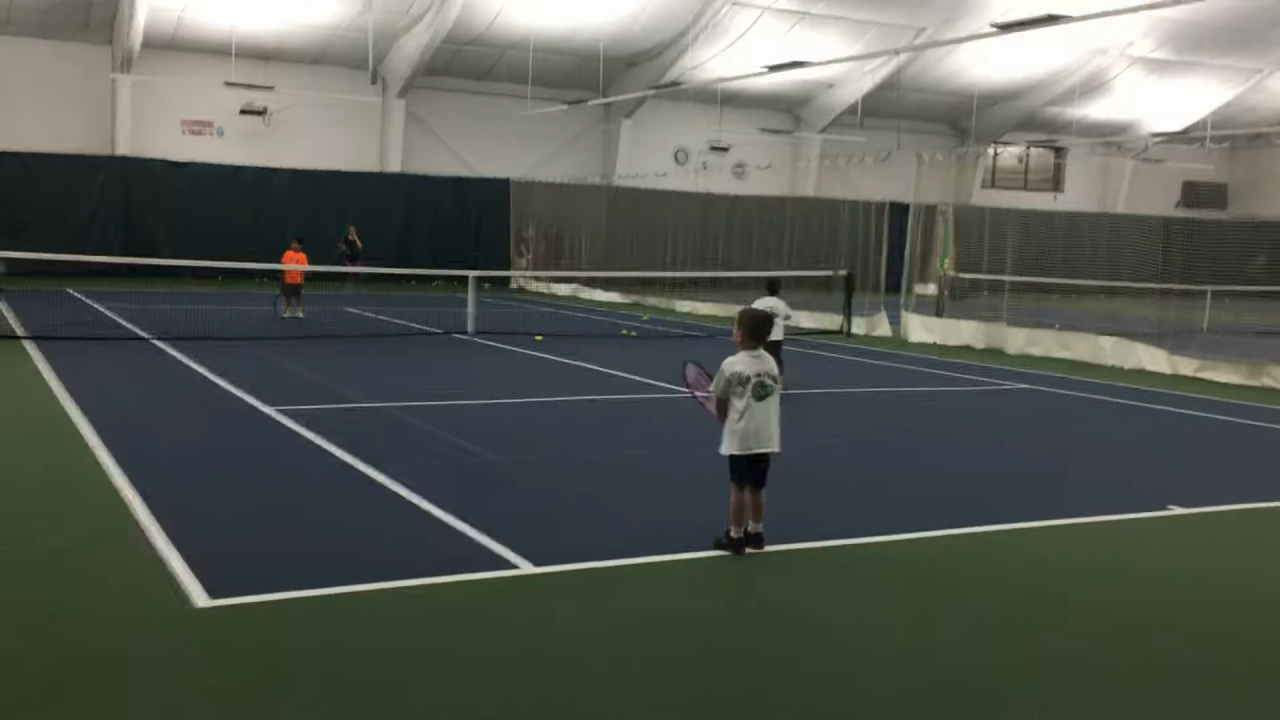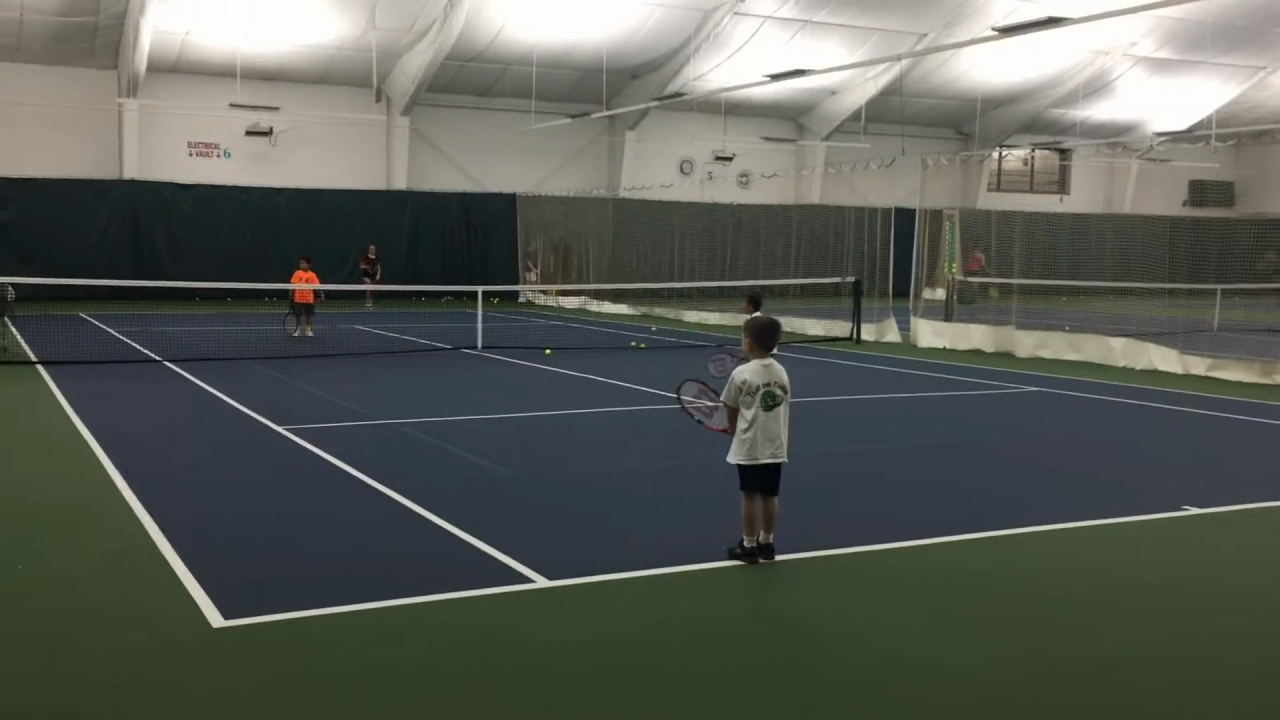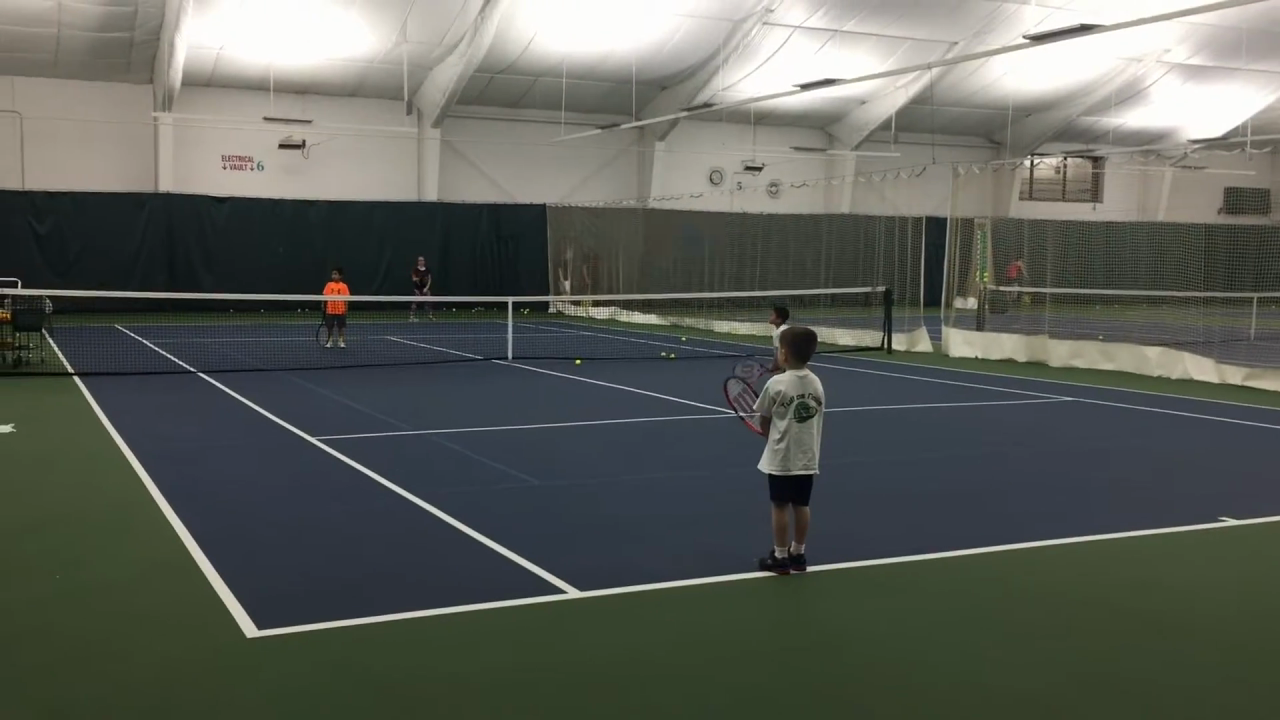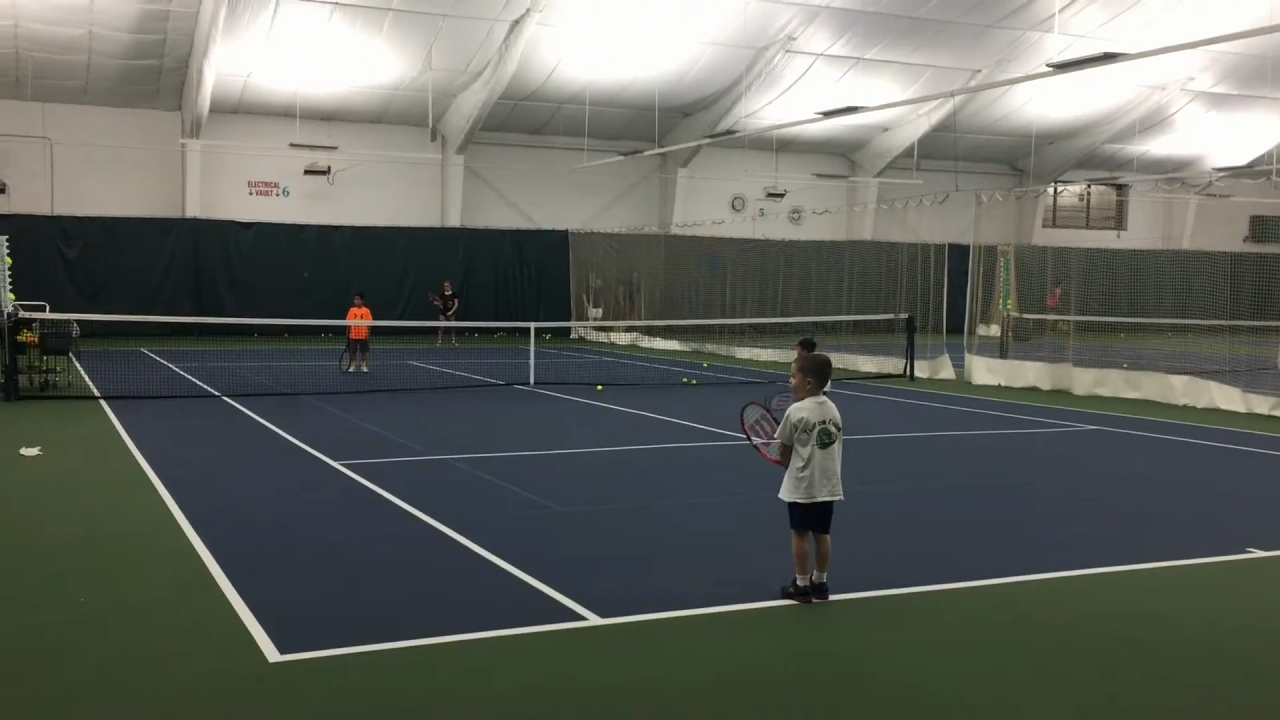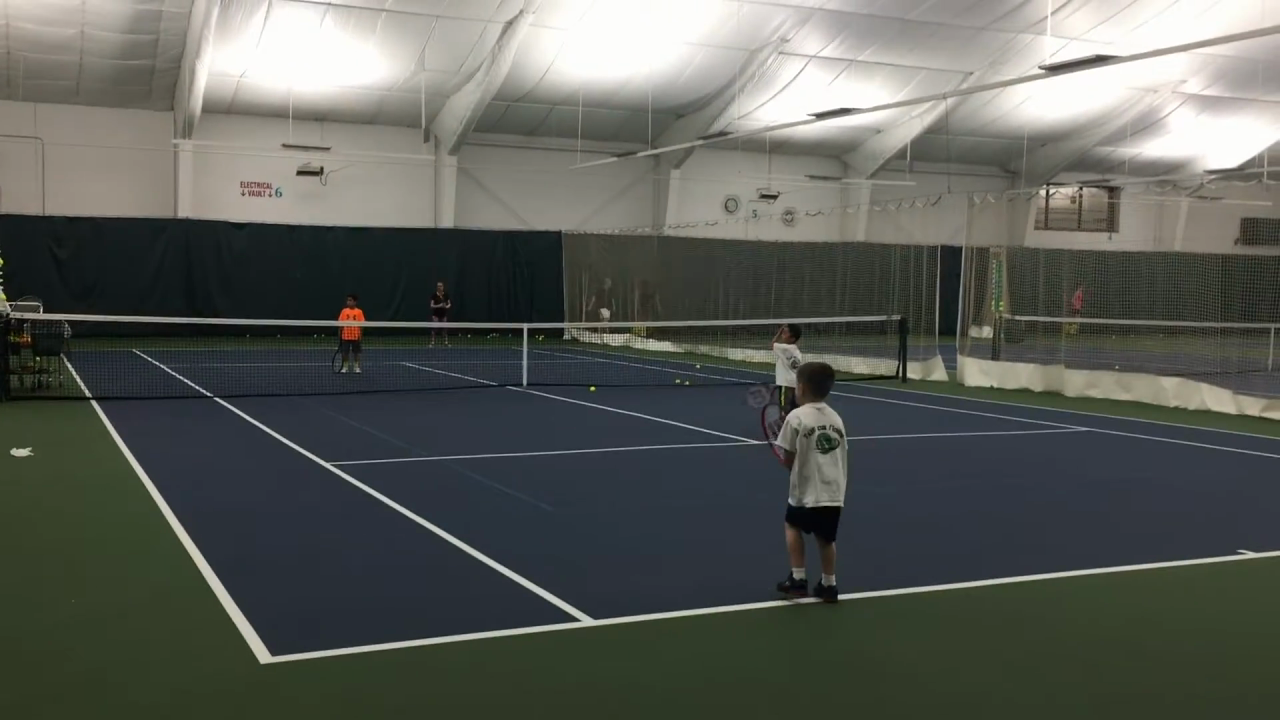
dt=1s
person 1, frame 1
left shoulder: (731, 365)
right shoulder: (771, 363)
left elbow: (720, 401)
right elbow: (772, 395)
left wrist: (724, 419)
left hip: (742, 437)
right hip: (765, 437)
left knee: (739, 487)
right knee: (757, 486)
left ankle: (736, 537)
right ankle: (755, 532)
person 1, frame 2
left shoulder: (742, 373)
right shoulder: (781, 372)
left elbow: (731, 410)
right elbow: (782, 406)
left wrist: (735, 430)
left hip: (750, 446)
right hip: (775, 446)
left knee: (750, 496)
right knee: (769, 496)
left ankle: (749, 546)
right ankle: (766, 543)
person 1, frame 3
left shoulder: (776, 383)
right shoulder: (816, 383)
left elbow: (764, 420)
right elbow: (815, 416)
left wrist: (771, 436)
right wrist: (802, 442)
left hip: (781, 457)
right hip: (807, 457)
left knee: (780, 506)
right knee: (801, 505)
left ankle: (780, 557)
right ankle: (798, 554)
person 1, frame 4
left shoulder: (797, 411)
right shoulder: (832, 409)
left elbow: (785, 450)
right elbow: (831, 444)
left wrist: (789, 466)
left hip: (802, 486)
right hip: (828, 484)
left knee: (800, 534)
right knee: (822, 534)
left ankle: (802, 585)
right ankle: (820, 582)
person 1, frame 5
left shoulder: (796, 417)
right shoulder: (836, 418)
left elbow: (788, 458)
right elbow: (841, 453)
left wrist: (796, 471)
left hip: (806, 490)
right hip: (833, 491)
left knee: (793, 526)
right knee: (826, 537)
left ankle: (798, 579)
right ankle: (829, 584)
